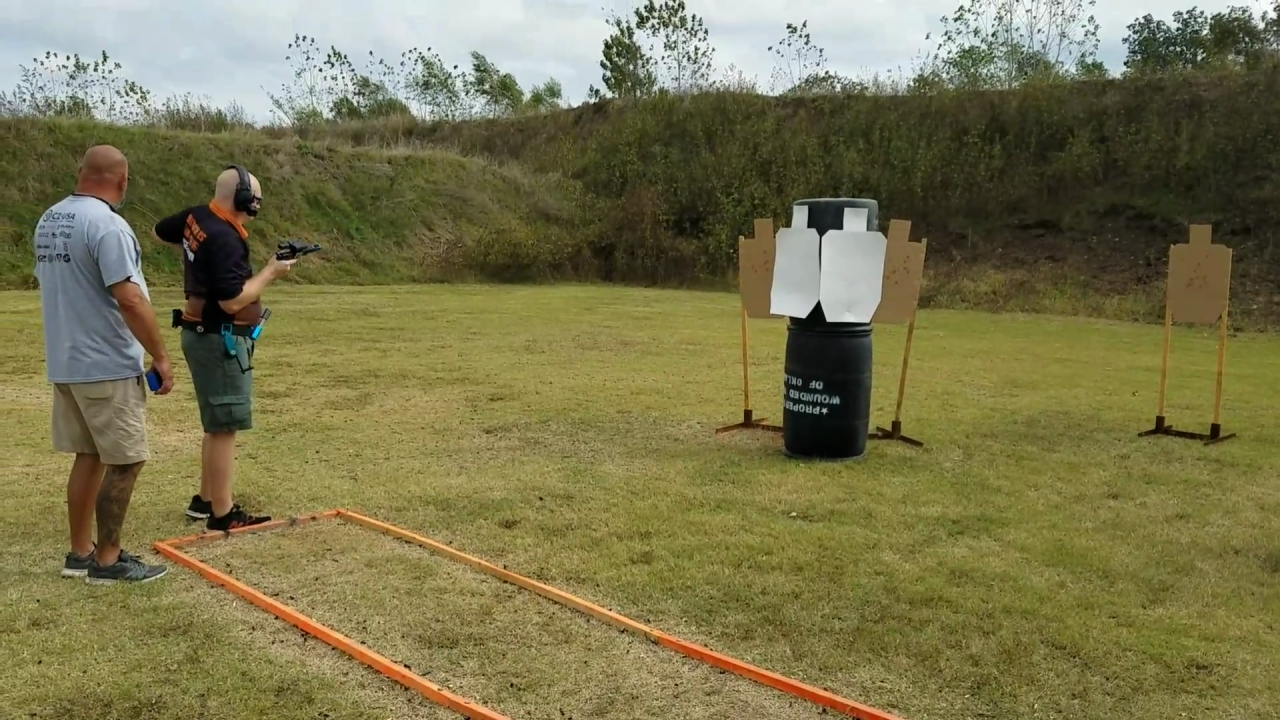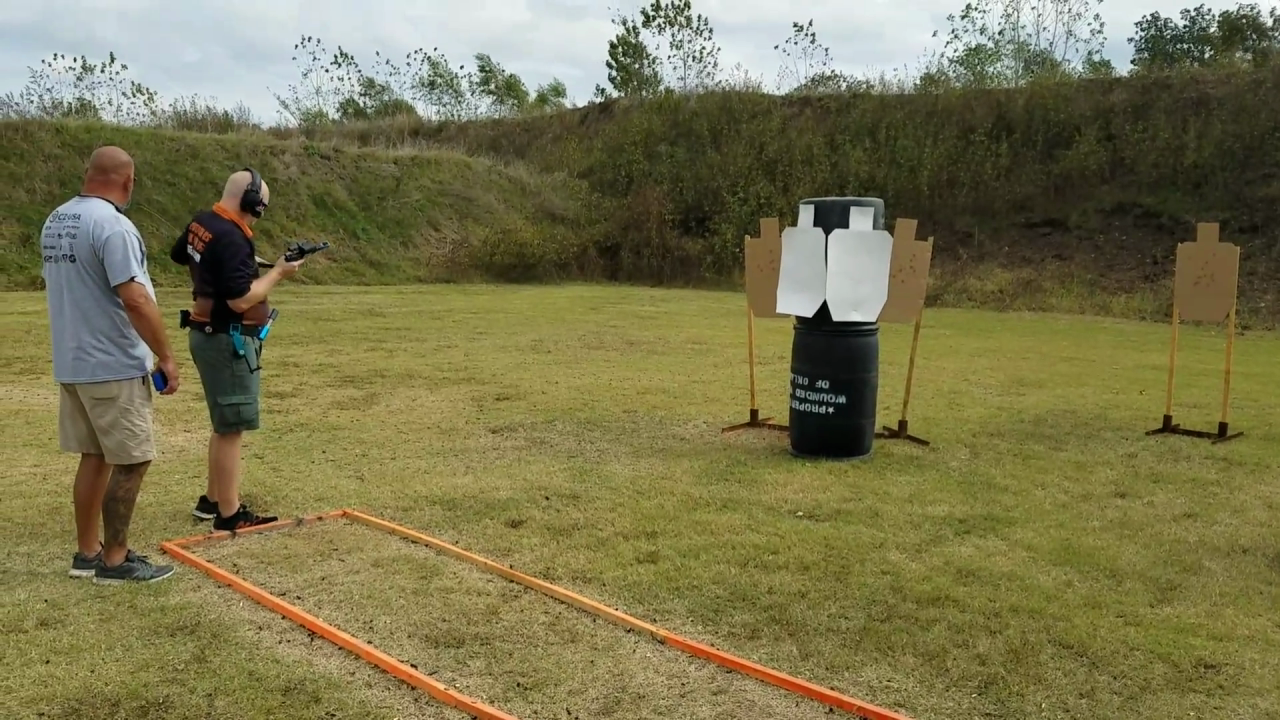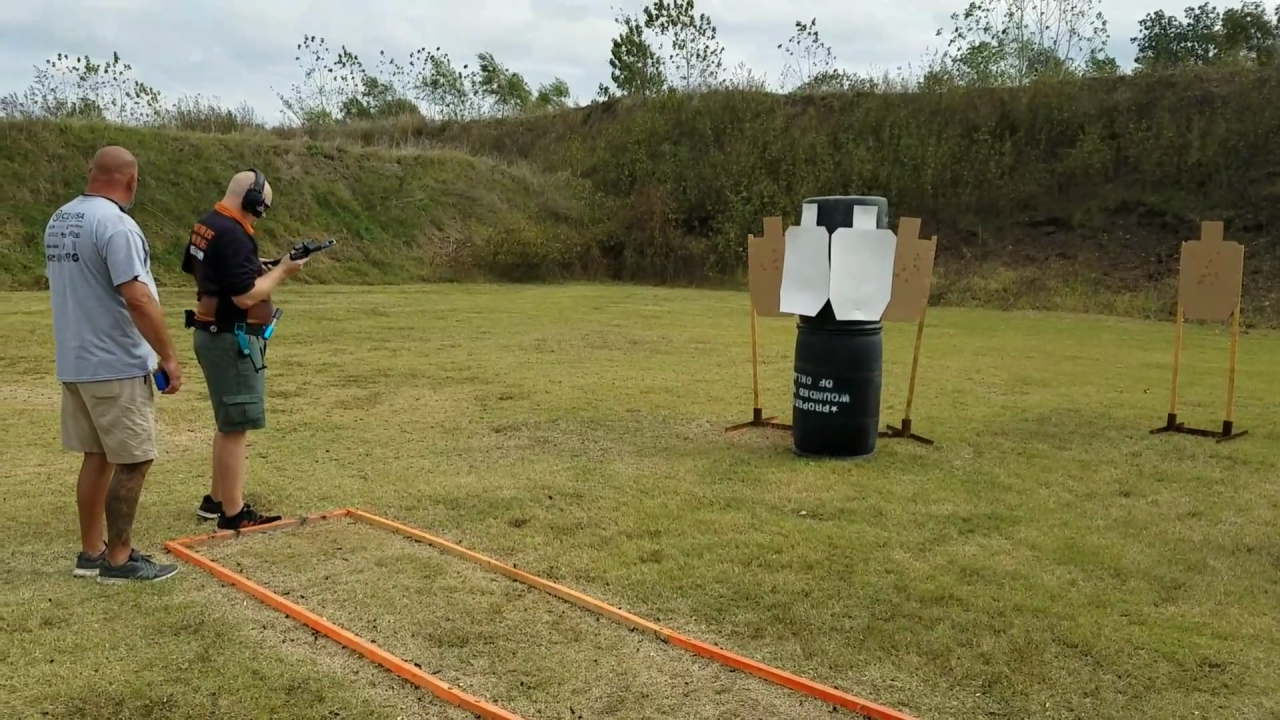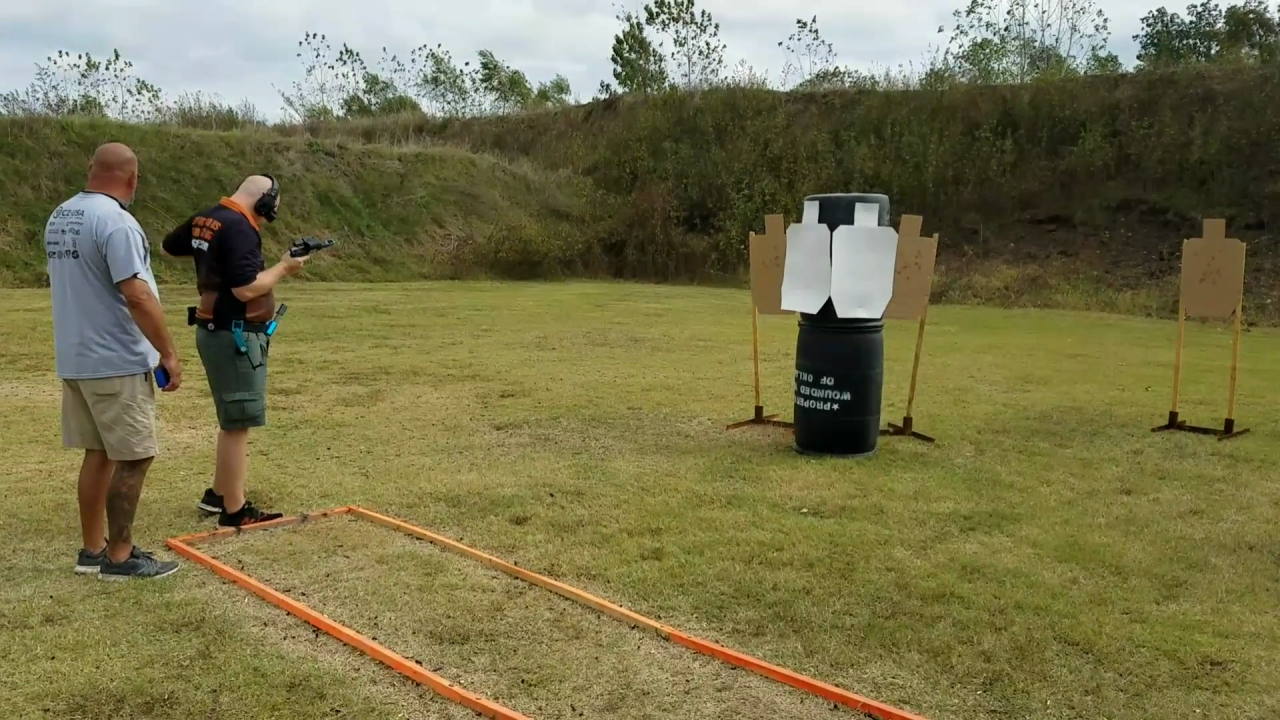
dt=0.2s
person 1, frame 1
left shoulder: (49, 220)
right shoulder: (106, 224)
right elbow: (129, 300)
right wrist: (160, 357)
left hip: (66, 363)
right hip: (107, 367)
left knee: (89, 456)
right knee: (124, 461)
left ankle: (80, 552)
right ankle: (107, 559)
person 1, frame 2
left shoulder: (55, 221)
right shoulder: (112, 225)
right elbow: (135, 301)
right wrist: (166, 357)
left hip: (73, 364)
right hip: (113, 367)
left knee: (95, 457)
right knee: (130, 461)
left ankle: (88, 552)
right ankle: (115, 559)
person 1, frame 3
left shoulder: (59, 220)
right shoulder: (115, 224)
right elbow: (138, 300)
right wrist: (168, 357)
left hip: (75, 363)
right hip: (115, 366)
left knee: (98, 456)
right knee: (132, 460)
left ankle: (92, 551)
right ankle: (118, 559)
person 1, frame 4
left shoulder: (59, 217)
right shoulder: (115, 222)
right elbow: (138, 297)
right wrist: (168, 353)
left hip: (75, 360)
right hip: (115, 363)
left knee: (99, 453)
right knee: (133, 458)
left ankle: (93, 549)
right ankle: (119, 556)
person 2, frame 1
left shoulder: (197, 217)
right shoulder: (224, 239)
left elbow: (160, 231)
right elbow: (232, 301)
right wrist: (270, 272)
left hip: (204, 334)
right hip: (219, 339)
left knee: (217, 424)
right knee: (225, 427)
left ankle: (205, 499)
right ankle: (222, 514)
person 2, frame 2
left shoulder: (202, 222)
right shoulder: (230, 238)
left elbow: (179, 256)
right elbow: (241, 300)
right wrist: (277, 273)
left hip: (210, 335)
right hip: (227, 339)
left knee: (225, 424)
right knee: (232, 427)
left ankle: (212, 499)
right ankle: (229, 514)
person 2, frame 3
left shoulder: (206, 224)
right shoulder: (232, 235)
left elbow: (191, 267)
right elbow: (246, 297)
right wrist: (281, 270)
left hip: (214, 334)
right hip: (231, 339)
left knee: (230, 423)
right knee: (236, 426)
left ankle: (216, 499)
right ankle: (233, 513)
person 2, frame 4
left shoulder: (203, 219)
right shoulder: (239, 228)
left elbow: (169, 247)
right elbow: (246, 289)
right wrist: (283, 267)
left hip: (218, 331)
right hip: (233, 335)
left knee: (235, 419)
right knee: (238, 423)
left ankle: (218, 493)
right ankle: (235, 510)
